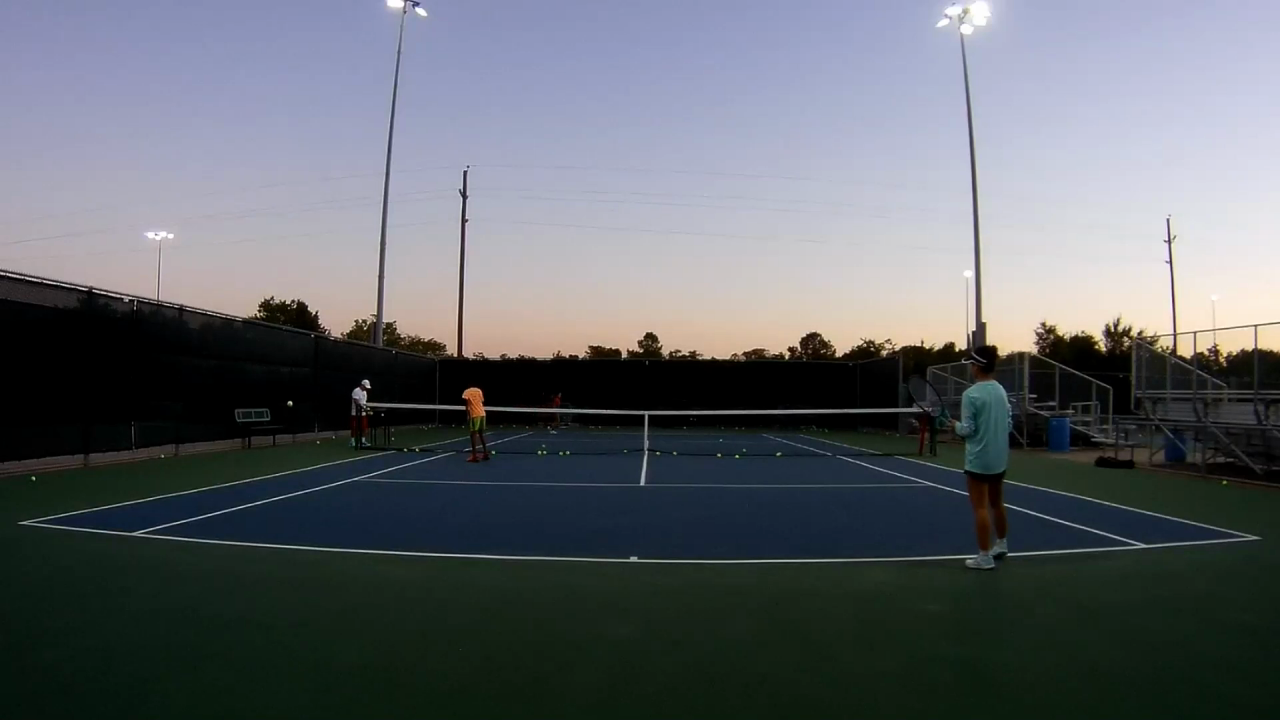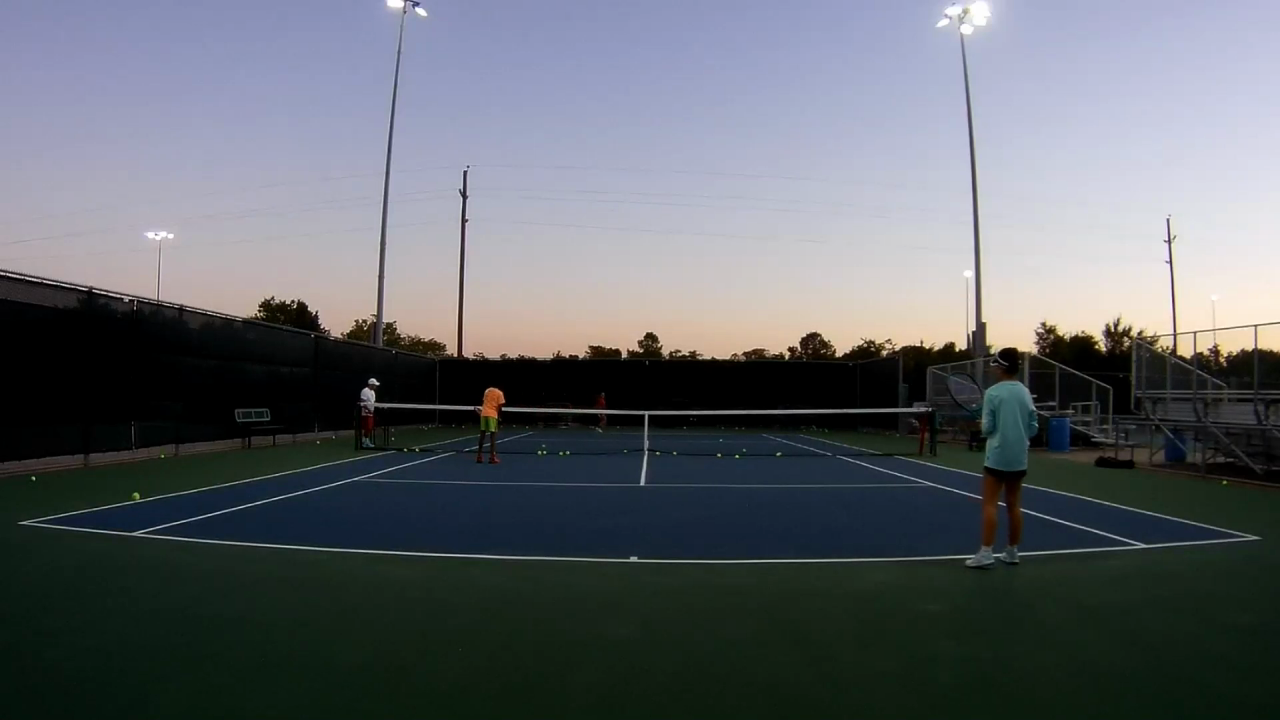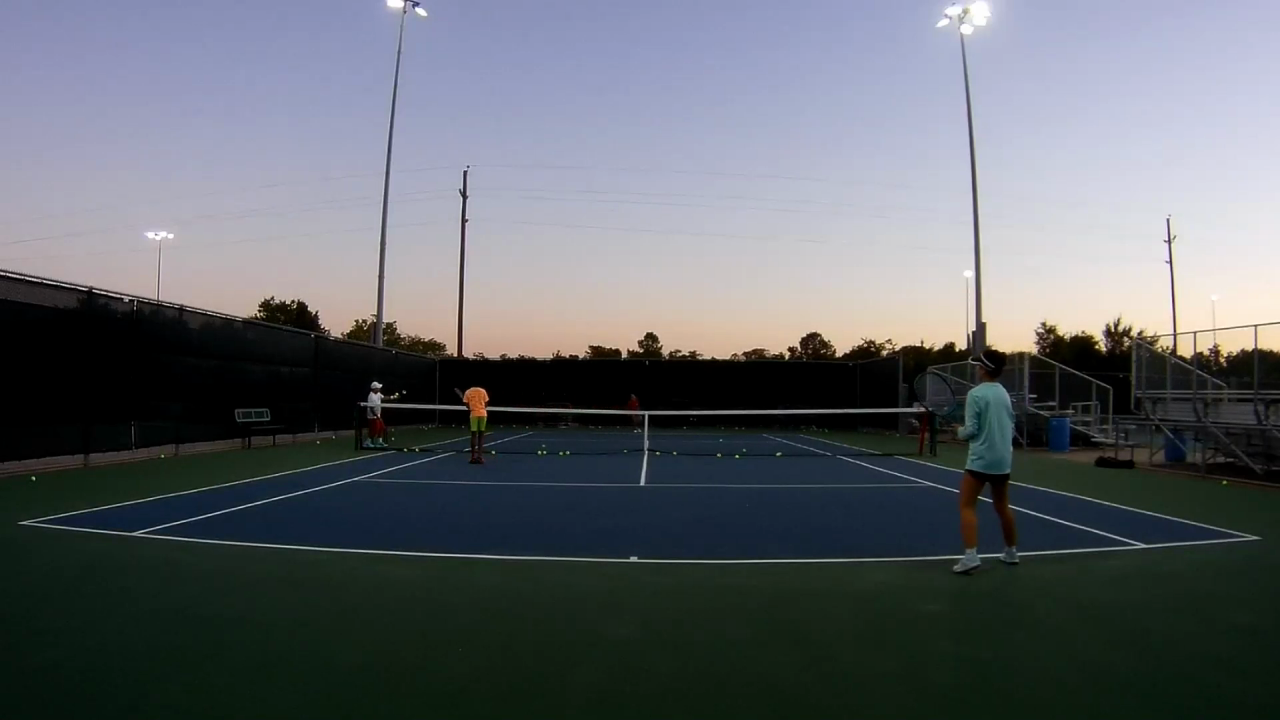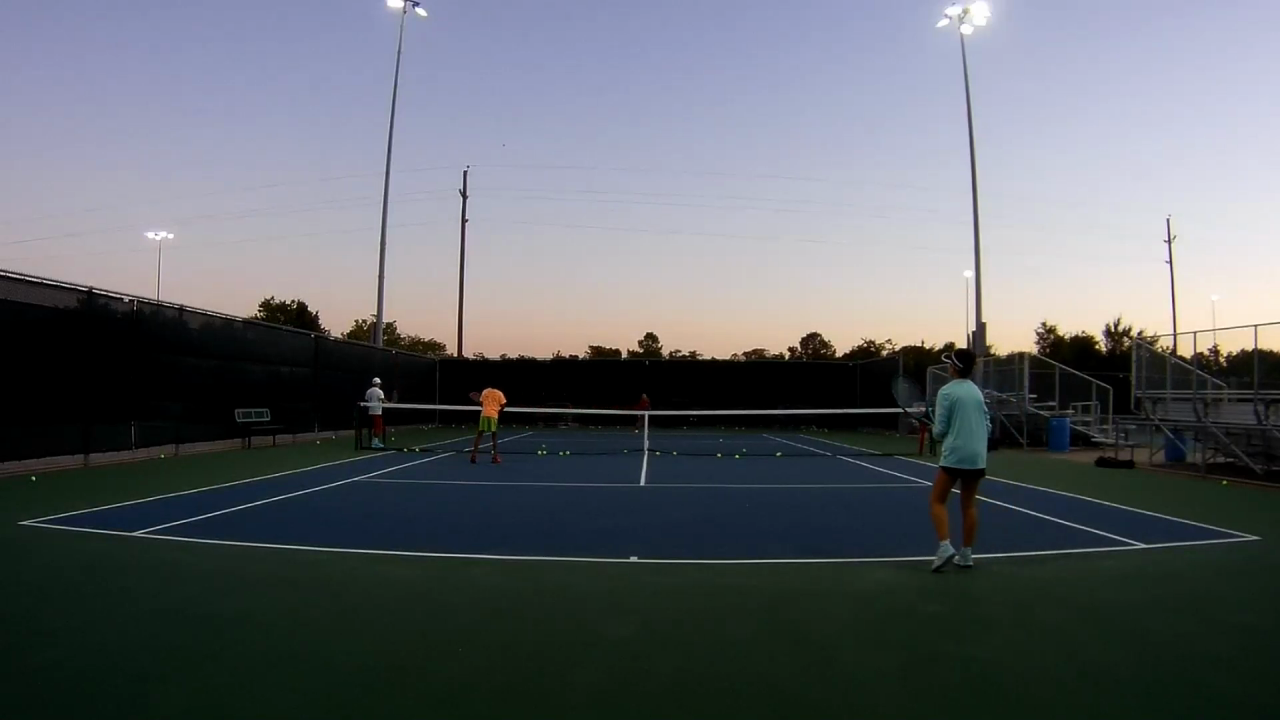
dt=1s
person 1, frame 1
left shoulder: (971, 394)
right shoulder: (1001, 390)
left elbow: (968, 429)
right elbow: (1008, 424)
left wrist: (956, 425)
left hip: (979, 458)
right hip: (1000, 457)
left knee: (980, 508)
right knee: (997, 503)
left ankle: (985, 557)
right ankle: (1001, 544)
person 1, frame 2
left shoulder: (993, 393)
right shoulder: (1025, 393)
left elbow: (987, 427)
right elbow: (1033, 428)
left wrist: (982, 426)
left hip: (998, 455)
right hip: (1019, 456)
left knee: (989, 504)
right knee: (1013, 504)
left ankle: (986, 552)
right ankle: (1012, 551)
person 1, frame 3
left shoulder: (976, 394)
right shoulder: (1004, 394)
left elbow: (971, 430)
right elbow: (1010, 428)
left wrist: (959, 431)
left hip: (981, 459)
right hip: (1003, 459)
left knee: (966, 507)
right knee: (1002, 507)
left ankle: (971, 556)
right ankle: (1011, 551)
person 1, frame 4
left shoulder: (947, 391)
right shoulder: (977, 391)
left elbow: (941, 429)
right elbow: (987, 426)
left wrist: (934, 431)
left hip: (955, 455)
right hip: (977, 456)
left knee: (937, 502)
right knee: (969, 505)
left ankle: (945, 546)
right ankle: (966, 554)
